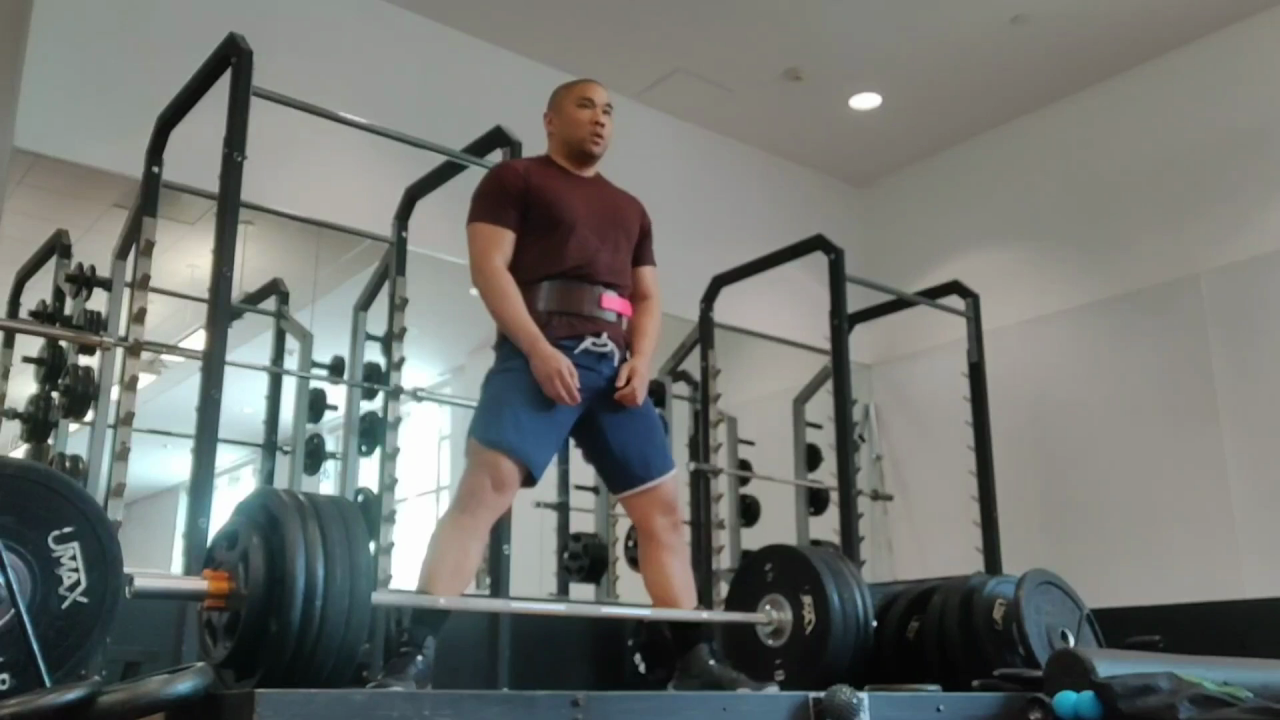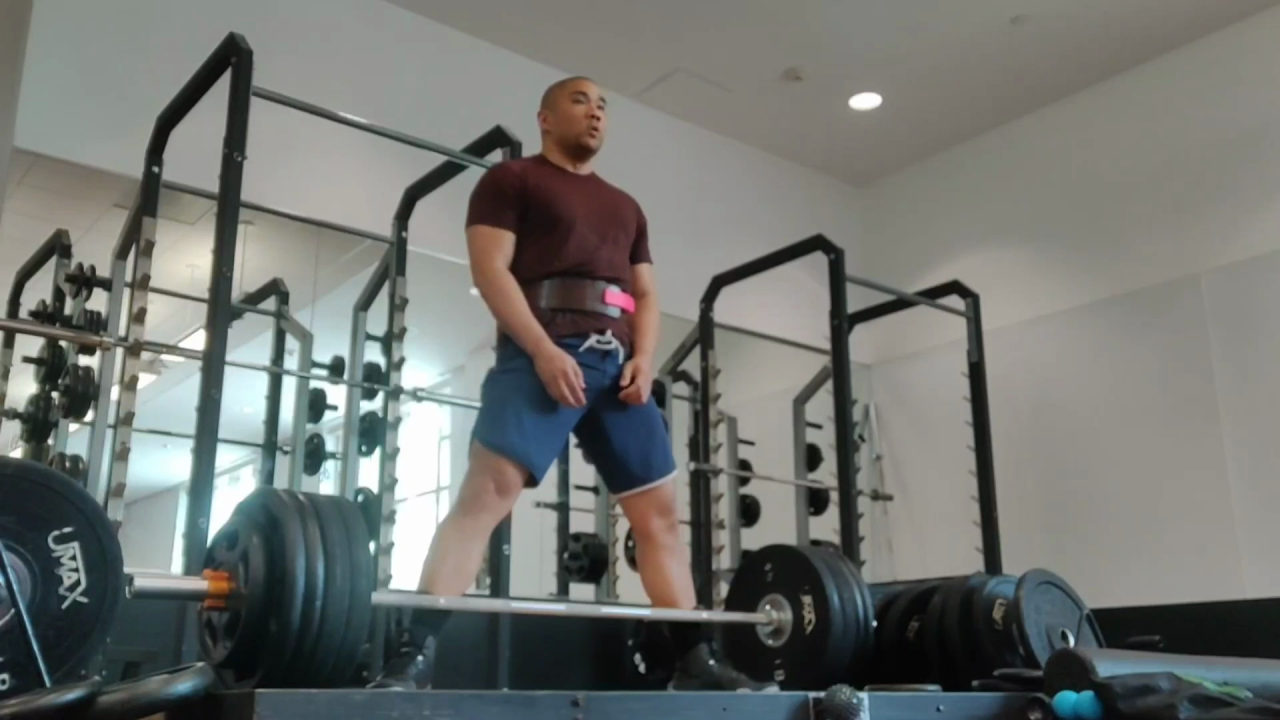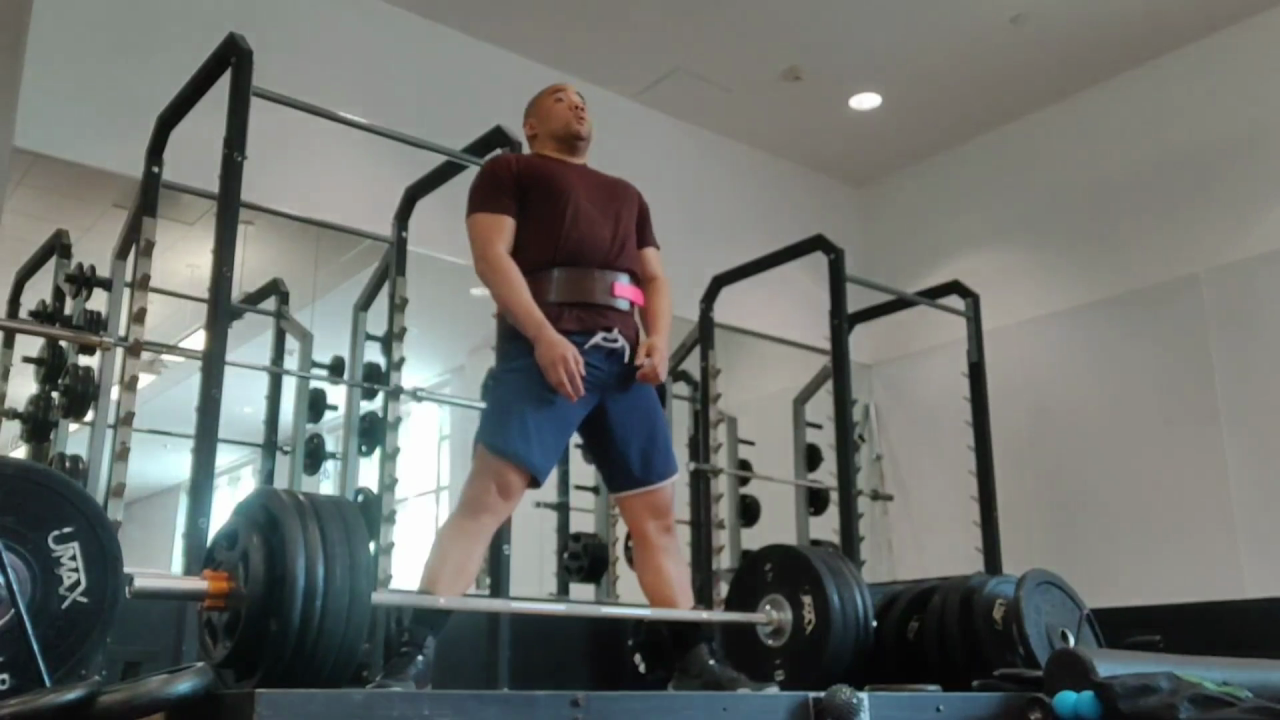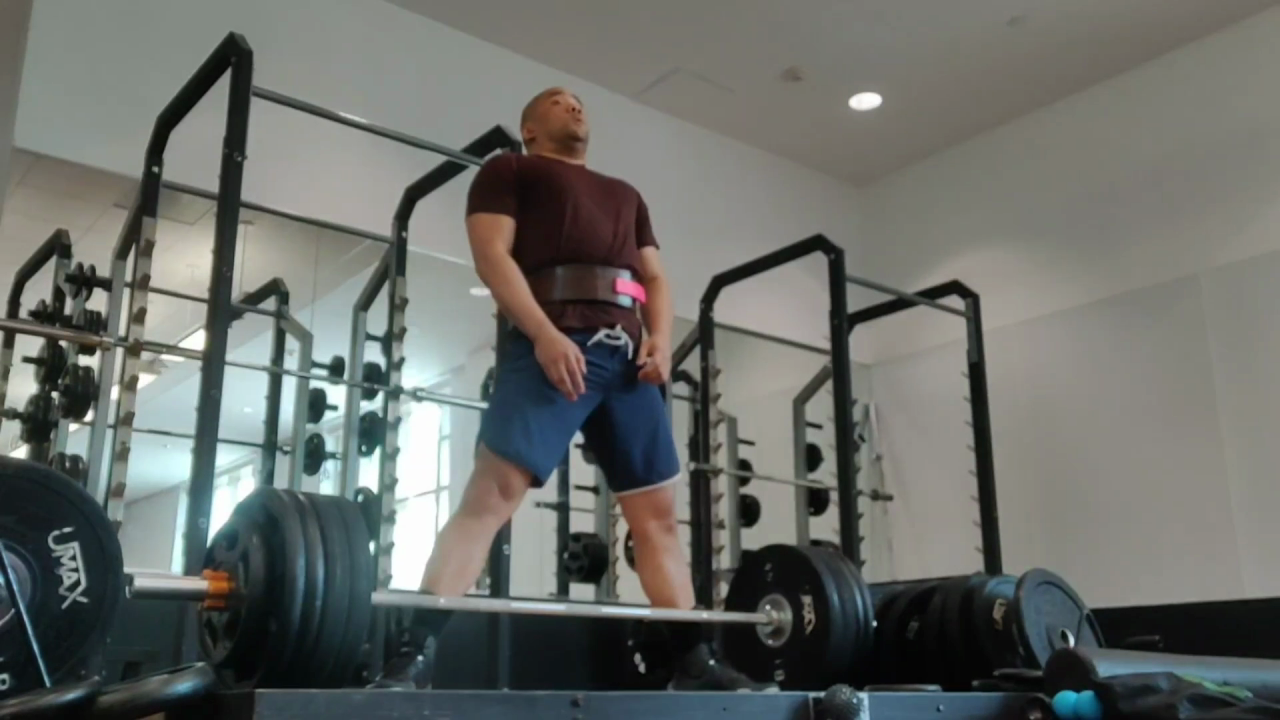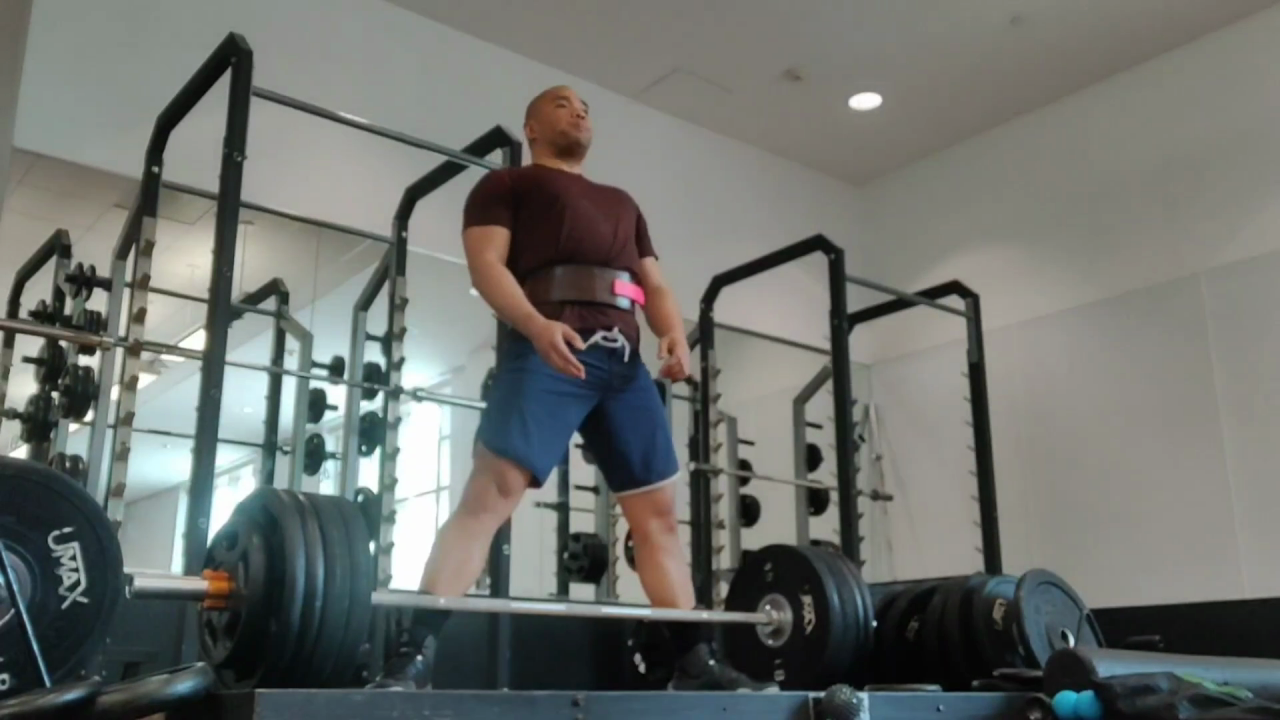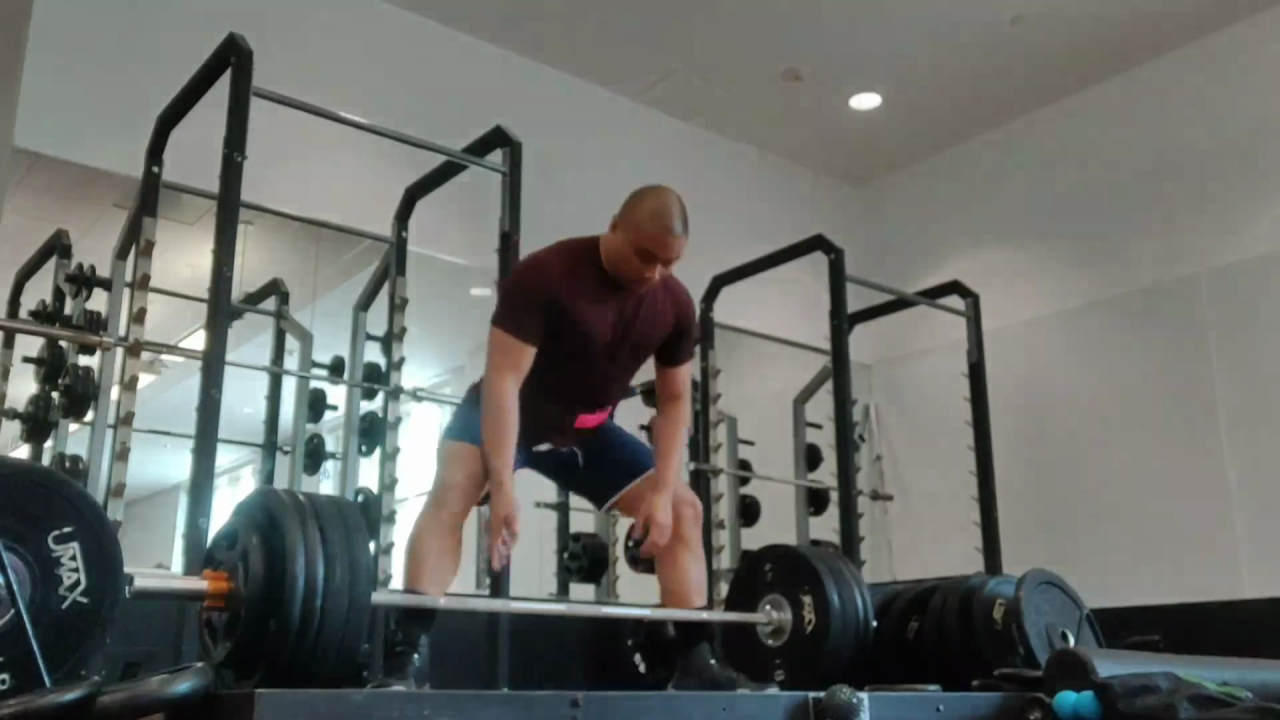
dt=0.7s
person 1, frame 1
left shoulder: (629, 208)
right shoulder: (514, 179)
left elbow: (647, 296)
right elbow: (488, 266)
left wrist: (641, 360)
right wrist: (539, 350)
left hip: (613, 365)
right hip: (539, 355)
left knee: (663, 510)
right knee: (483, 488)
left ankle: (695, 660)
right ankle: (415, 653)
person 1, frame 2
left shoulder: (625, 206)
right shoulder: (510, 179)
left elbow: (646, 293)
right elbow: (490, 268)
left wrist: (644, 358)
right wrist: (543, 350)
left hip: (616, 362)
right hip: (542, 355)
left knee: (660, 511)
right knee: (487, 491)
left ankle: (695, 659)
right ankle: (414, 654)
person 1, frame 3
left shoulder: (625, 194)
right shoulder: (509, 171)
left elbow: (655, 278)
right elbow: (491, 255)
left wrist: (658, 338)
right wrist: (543, 335)
left hip: (621, 355)
right hip: (545, 347)
left knee: (657, 512)
right knee: (488, 493)
left ankle: (694, 660)
right ankle: (413, 654)
person 1, frame 4
left shoulder: (625, 194)
right shoulder: (508, 171)
left elbow: (655, 276)
right elbow: (492, 253)
left wrist: (660, 337)
right wrist: (544, 333)
left hip: (625, 353)
right hip: (551, 346)
left knee: (659, 511)
right knee: (491, 494)
left ankle: (695, 660)
right ankle: (413, 655)
person 1, frame 5
left shoulder: (621, 203)
right shoulder: (505, 185)
left elbow: (654, 284)
right elbow: (485, 263)
left wrist: (674, 332)
right wrist: (536, 324)
left hip: (623, 358)
right hip: (547, 349)
left knee: (659, 512)
right knee: (490, 494)
left ankle: (695, 660)
right ankle: (413, 653)
person 1, frame 6
left shoulder: (675, 304)
right shoulder: (546, 273)
left elbow: (674, 400)
right elbow: (504, 382)
left wrist: (662, 492)
right wrist: (502, 484)
left hip: (588, 432)
right hip: (510, 416)
left knee: (686, 508)
right knee: (452, 489)
left ankle: (696, 659)
